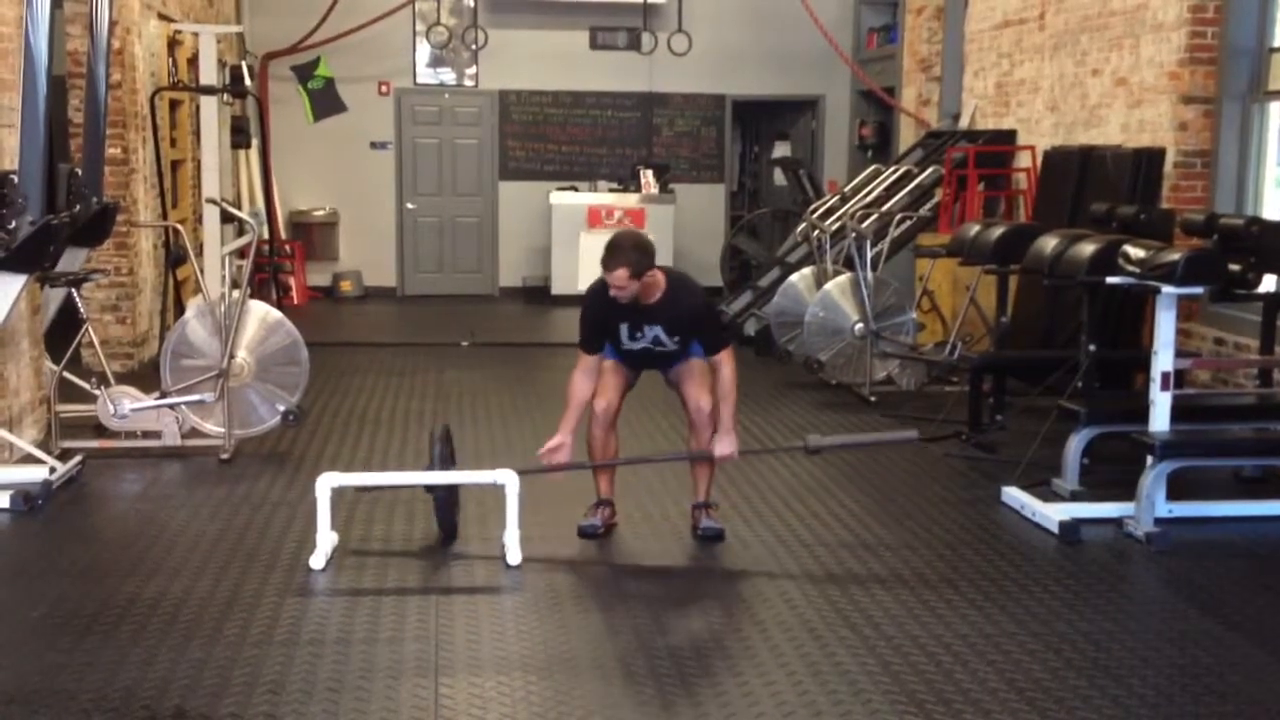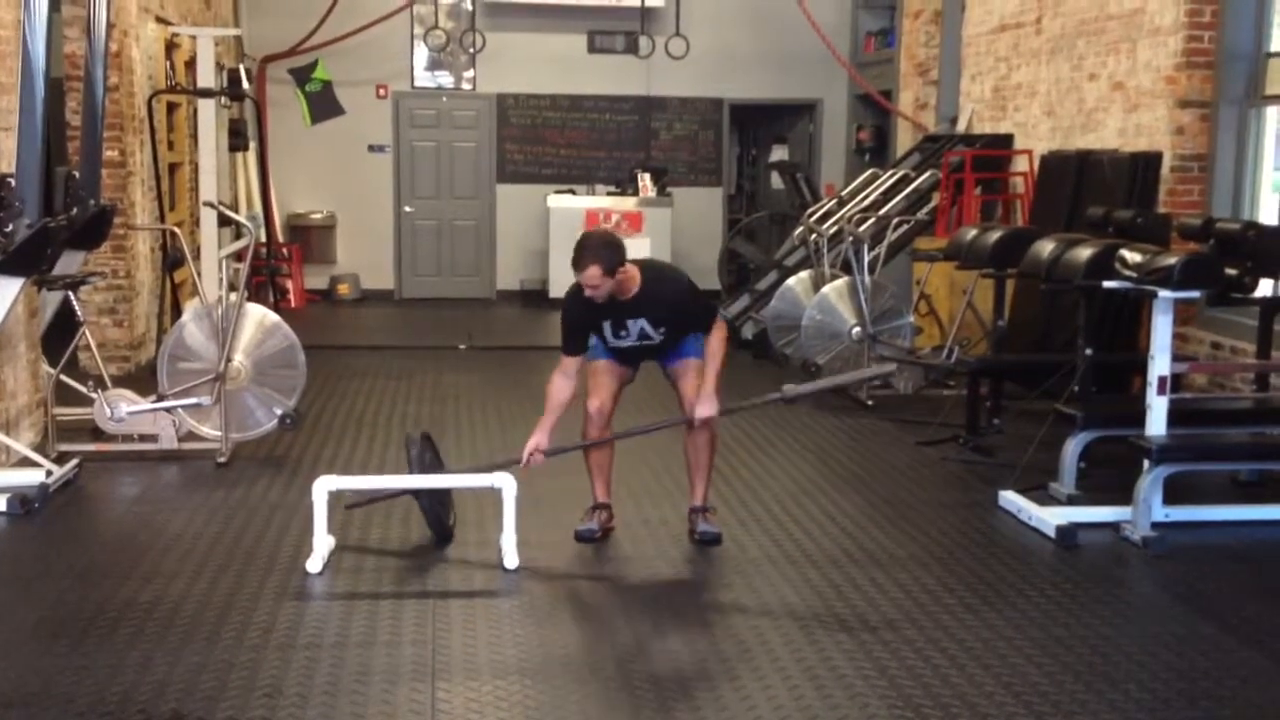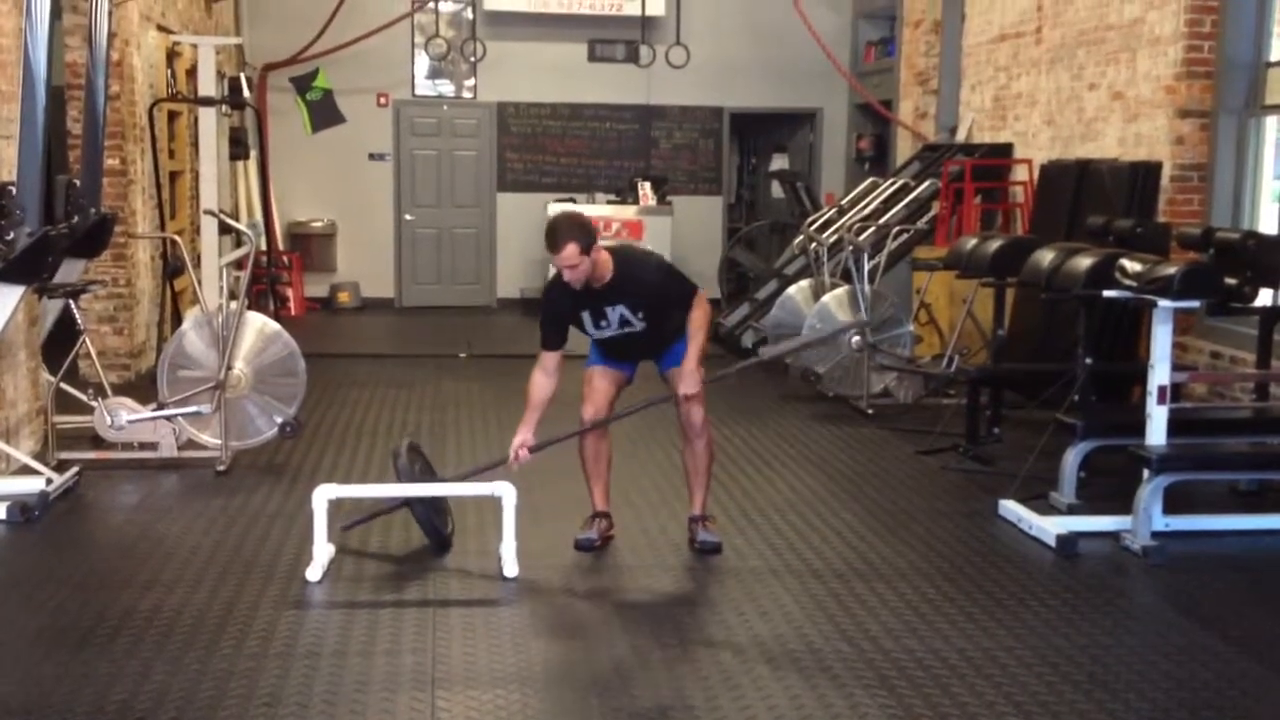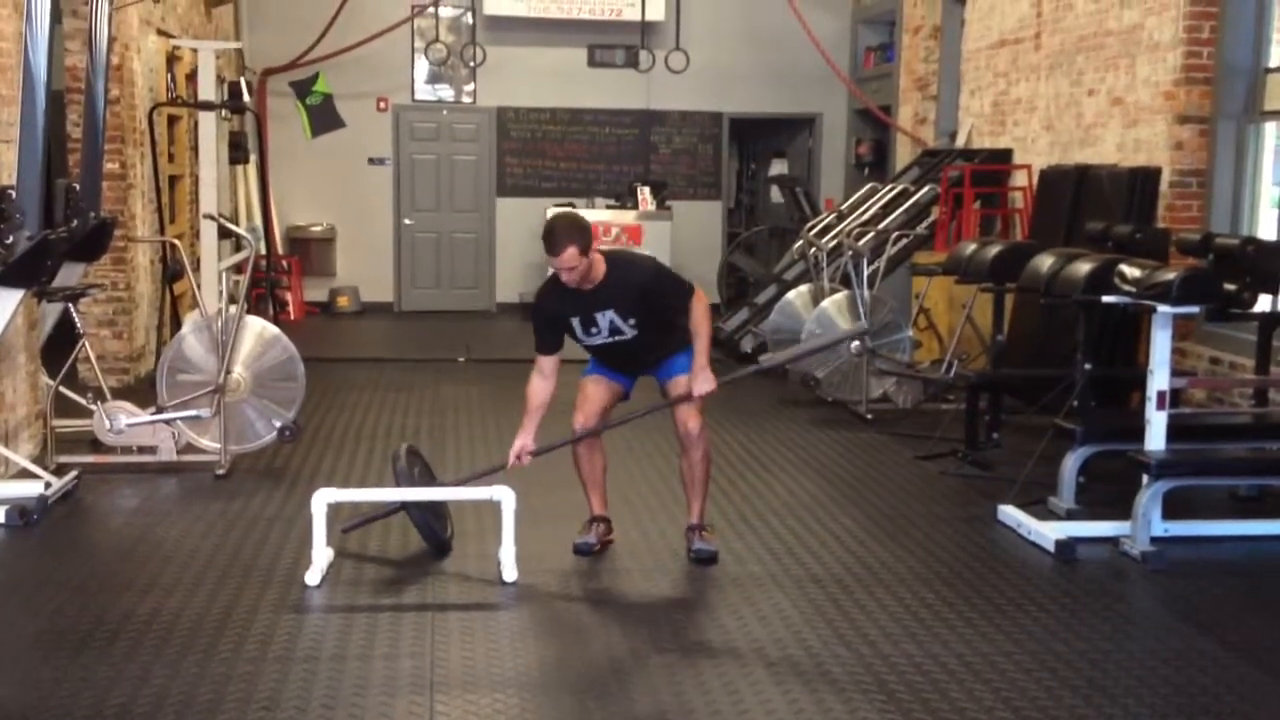
dt=0.4s
person 1, frame 1
left shoulder: (689, 297)
right shoulder: (598, 298)
left elbow: (723, 361)
right elbow: (586, 370)
left wrist: (726, 431)
right wrist: (565, 433)
left hip: (680, 351)
right hip: (621, 351)
left knee: (703, 409)
right knee: (602, 408)
left ankle: (702, 506)
right ankle: (604, 504)
person 1, frame 2
left shoulder: (670, 285)
right shoulder: (578, 302)
left elbow: (717, 329)
right elbow: (567, 372)
left wrist: (709, 392)
right wrist: (542, 432)
left hip: (678, 341)
right hip: (615, 347)
left knee: (698, 411)
right knee: (596, 409)
left ankle: (699, 510)
right ankle: (602, 507)
person 1, frame 3
left shoulder: (646, 268)
right shoulder: (557, 295)
left elbow: (699, 305)
right elbow: (547, 368)
left wrist: (691, 367)
right wrist: (526, 428)
left hip: (671, 338)
right hip: (611, 347)
left knee: (694, 418)
right knee: (591, 417)
left ankle: (699, 518)
right ankle: (601, 516)
person 1, frame 4
left shoulder: (638, 271)
right shoulder: (550, 300)
left elbow: (697, 302)
right elbow: (545, 372)
left wrist: (702, 368)
right wrist: (526, 433)
left hip: (670, 351)
right hip: (611, 360)
left knee: (691, 429)
right knee: (583, 423)
left ankle: (697, 526)
right ankle: (599, 520)
